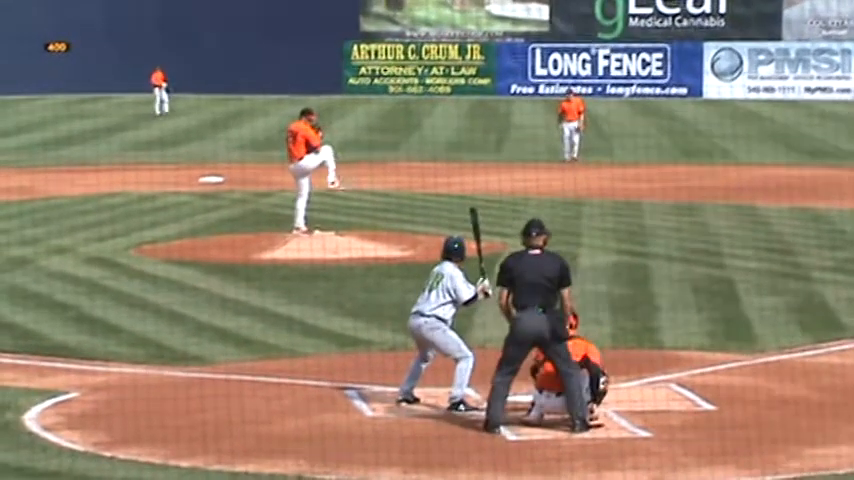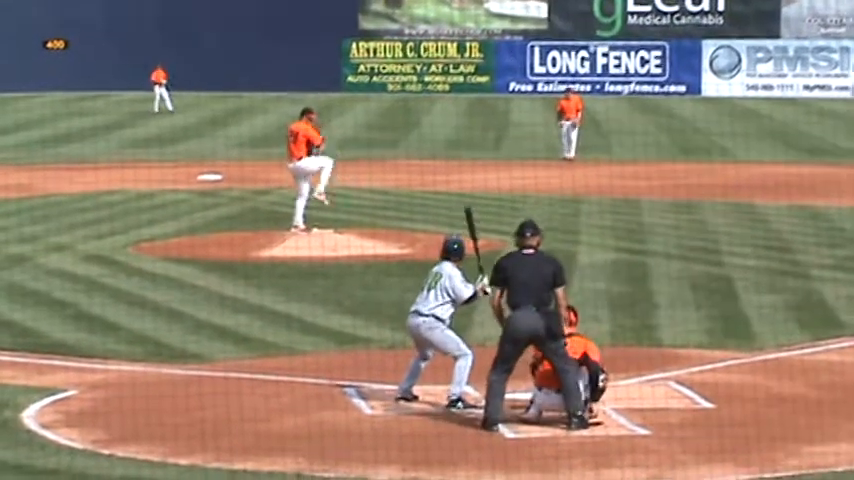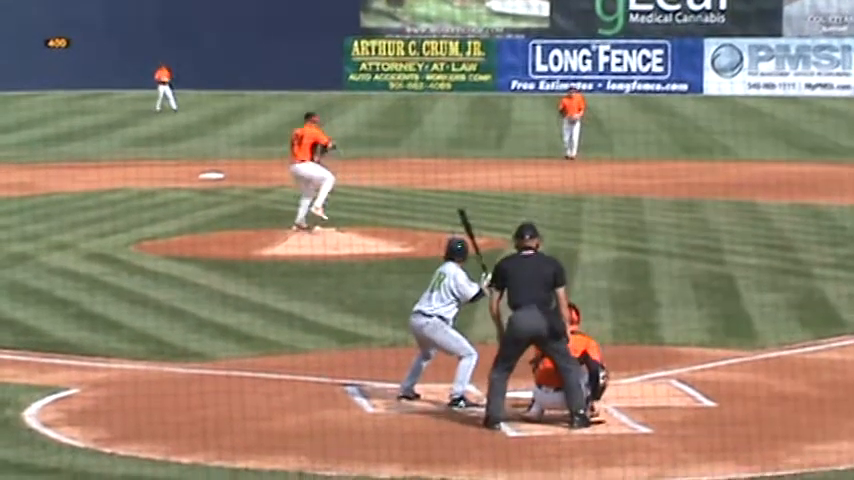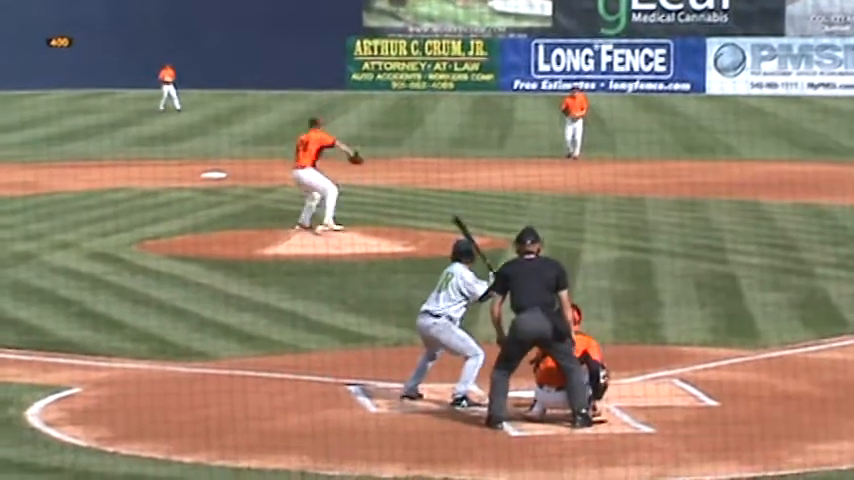
dt=0.1s
person 1, frame 1
left shoulder: (511, 262)
right shoulder: (558, 262)
left elbow: (503, 301)
right elbow: (566, 301)
right wrist: (564, 327)
left hip: (523, 322)
right hip: (549, 323)
left knee: (504, 373)
right knee: (569, 370)
left ankle: (493, 421)
right ankle: (579, 420)
person 1, frame 2
left shoulder: (504, 262)
right shoulder: (552, 263)
left elbow: (495, 301)
right elbow: (561, 301)
left wrist: (505, 325)
right wrist: (560, 326)
left hip: (517, 320)
right hip: (543, 321)
left knee: (499, 371)
right knee: (566, 367)
left ankle: (491, 419)
right ankle: (576, 417)
person 1, frame 3
left shoulder: (505, 264)
right shoulder: (552, 263)
left elbow: (494, 303)
right elbow: (562, 301)
left wrist: (500, 329)
right wrist: (565, 329)
left hip: (518, 321)
right hip: (545, 321)
left knee: (500, 369)
right knee: (569, 367)
left ankle: (494, 417)
right ankle: (578, 415)
person 1, frame 4
left shoulder: (507, 269)
right shoulder: (554, 266)
left elbow: (495, 307)
right elbow: (565, 304)
left wrist: (500, 334)
right wrist: (570, 332)
left hip: (522, 323)
right hip: (549, 323)
left knee: (502, 370)
right knee: (571, 367)
left ankle: (496, 417)
right ankle: (580, 415)
person 2, frame 1
left shoulder: (438, 269)
right shoulder: (454, 273)
right elbow: (466, 300)
left wrist: (477, 289)
right wrist: (481, 289)
left hip: (416, 320)
right hip: (432, 324)
left knee: (424, 356)
right knee: (466, 357)
left ankle: (405, 393)
right ankle: (456, 401)
person 2, frame 2
left shoulder: (437, 269)
right shoulder: (452, 272)
left elbow: (457, 293)
right elbow: (465, 299)
left wrist: (476, 287)
right wrist: (481, 287)
left hip: (414, 319)
right hip: (430, 323)
left knee: (424, 355)
right knee: (464, 355)
left ankle: (404, 392)
right ankle: (455, 399)
person 2, frame 3
left shoulder: (442, 269)
right shoulder: (456, 273)
left elbow: (465, 294)
right elbow: (474, 296)
left wrist: (481, 286)
right wrist: (485, 284)
left hip: (417, 319)
right hip: (433, 323)
left knee: (425, 354)
right knee: (469, 354)
left ankle: (406, 390)
right ankle: (457, 397)
person 2, frame 4
left shoulder: (449, 270)
right shoulder: (463, 273)
left elbow: (472, 293)
right elbow: (482, 295)
left wrist: (485, 285)
right wrist: (492, 283)
left hip: (424, 320)
right hip: (440, 323)
left knee: (431, 354)
right knee: (476, 354)
left ankle: (409, 390)
right ankle: (460, 396)
person 3, frame 1
left shoulder: (291, 128)
right shoulder: (306, 129)
right elbow: (317, 147)
left wrist: (315, 135)
right wrist: (319, 136)
left hip: (294, 166)
right hip: (304, 162)
left knee: (302, 195)
right knee: (327, 150)
left ankle: (299, 226)
right ankle: (332, 180)
person 3, frame 2
left shoulder: (292, 128)
right shoulder: (307, 128)
right elbow: (319, 146)
left wrist: (315, 135)
right wrist: (320, 137)
left hip: (294, 166)
right hip: (302, 163)
left knee: (302, 195)
right knee: (328, 162)
left ankle: (297, 224)
right ankle: (319, 190)
person 3, frame 3
left shoulder: (297, 132)
right shoulder: (313, 132)
right elbow: (329, 144)
left wrist: (315, 158)
right wrist: (323, 152)
left hip: (295, 168)
right hip: (304, 166)
left knee: (308, 195)
right knee: (330, 178)
left ankle: (299, 223)
right ankle: (317, 206)
person 3, frame 4
left shoulder: (302, 138)
right shoulder: (319, 136)
right elbow: (336, 143)
right wrist: (350, 152)
left hip: (297, 173)
right hip: (306, 172)
left knee: (314, 196)
right knee: (332, 191)
left ankle: (303, 223)
right ankle: (328, 223)
person 4, frame 1
right shoulder: (586, 345)
left elbow: (534, 371)
right elbow: (595, 372)
right wrist: (594, 402)
left hip: (542, 401)
right knee: (602, 378)
left ankle: (534, 414)
person 4, frame 2
right shoulder: (585, 342)
left elbow: (534, 369)
right elbow: (594, 370)
right wrist: (593, 400)
left hip: (541, 399)
right knee: (601, 376)
left ankle: (533, 411)
person 4, frame 3
right shoulder: (586, 341)
left elbow: (536, 368)
right elbow: (594, 368)
right wrist: (594, 399)
left hip: (541, 396)
right hip: (565, 396)
right knee: (601, 373)
left ankle: (534, 409)
person 4, frame 4
right shoulder: (587, 340)
left elbow: (537, 368)
right elbow: (594, 368)
right wrist: (595, 399)
left hip: (542, 396)
right hip: (566, 396)
right knee: (602, 373)
left ankle: (536, 409)
